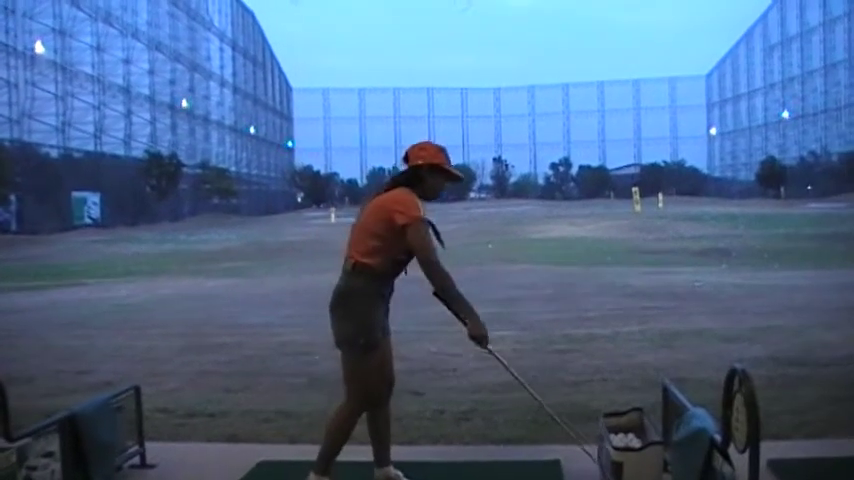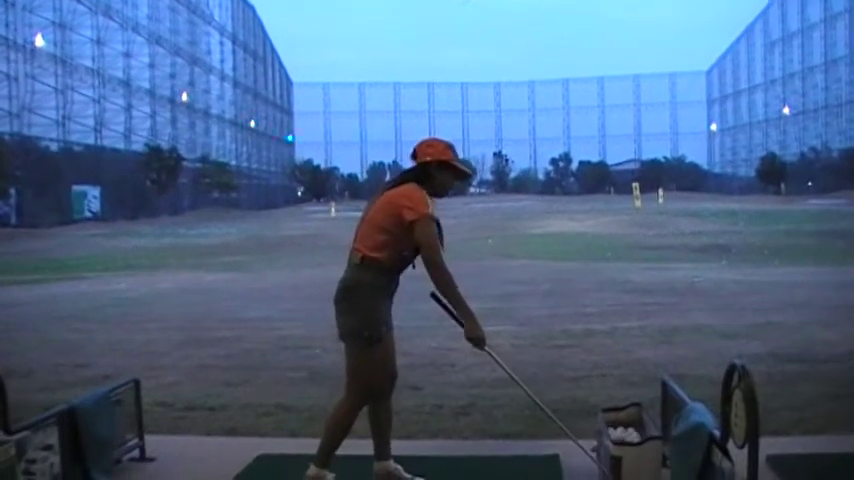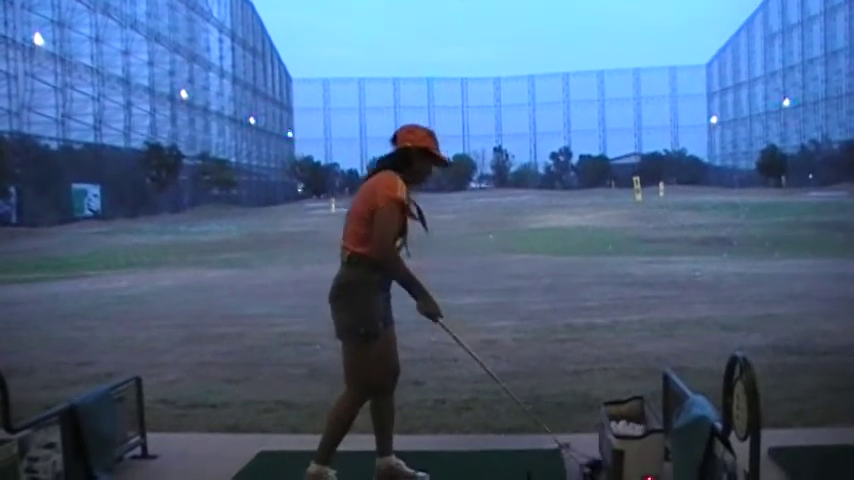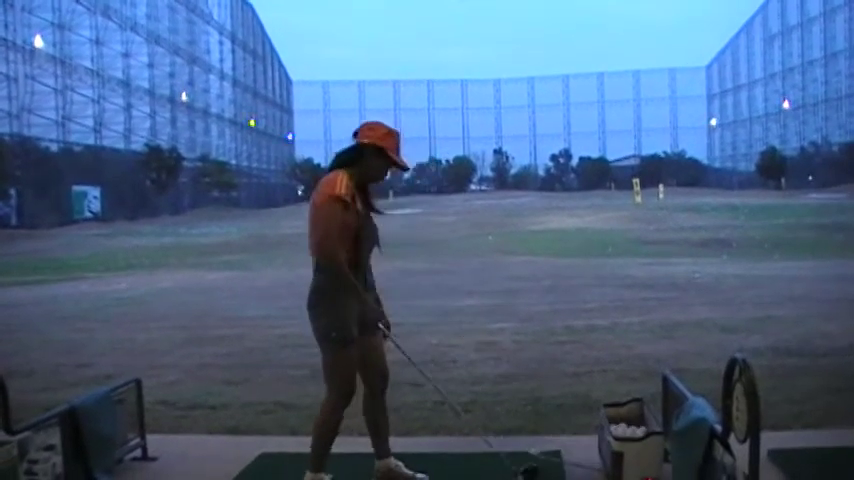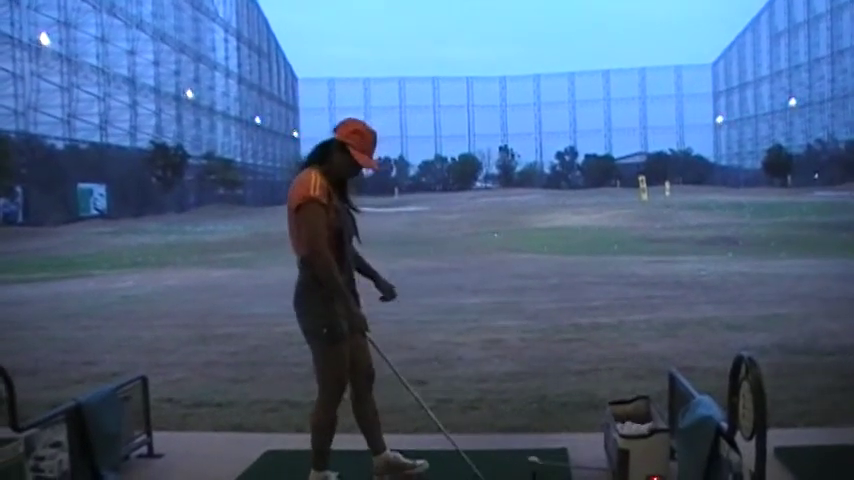
dt=0.3s
person 1, frame 1
left shoulder: (394, 199)
right shoulder: (406, 204)
right elbow: (433, 268)
right wrist: (471, 318)
left hip: (368, 300)
right hip: (359, 302)
left knee: (382, 388)
right knee: (359, 398)
person 1, frame 2
left shoulder: (401, 194)
right shoulder: (416, 199)
right elbow: (436, 266)
right wrist: (469, 319)
left hip: (371, 293)
right hip: (364, 296)
left knee: (384, 382)
right knee: (360, 392)
person 1, frame 3
left shoulder: (386, 186)
right shoulder: (391, 185)
right elbow: (382, 251)
right wrist: (423, 296)
left hip: (372, 291)
right hip: (359, 291)
left knee: (387, 376)
right knee: (361, 387)
person 1, frame 4
left shoulder: (356, 192)
right shoulder: (337, 186)
right elbow: (328, 252)
left wrist: (372, 303)
right wrist: (365, 301)
left hip: (354, 297)
right hip: (333, 297)
left knee: (377, 380)
right knee: (341, 391)
person 1, frame 5
left shoulder: (332, 189)
right shoulder: (311, 186)
right elbow: (319, 255)
left wrist: (376, 277)
right wrist: (349, 307)
left hip: (338, 295)
right hip: (320, 297)
left knee: (363, 377)
right knee: (332, 388)
